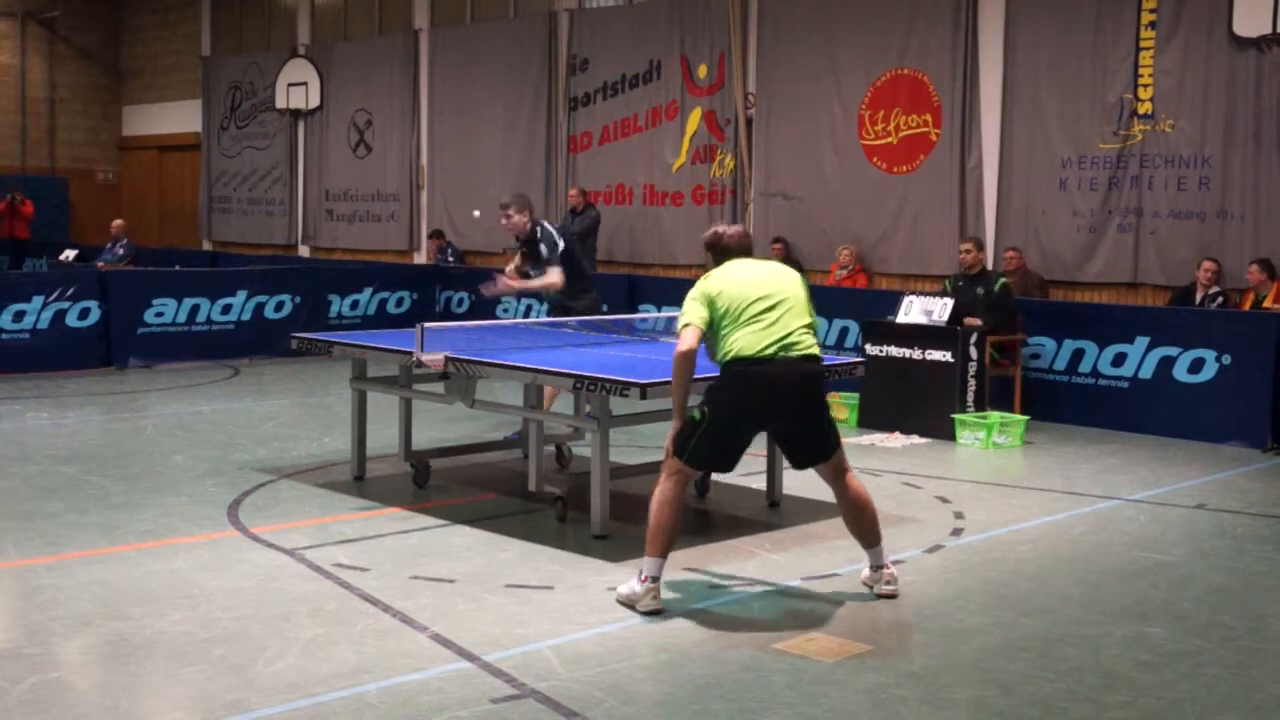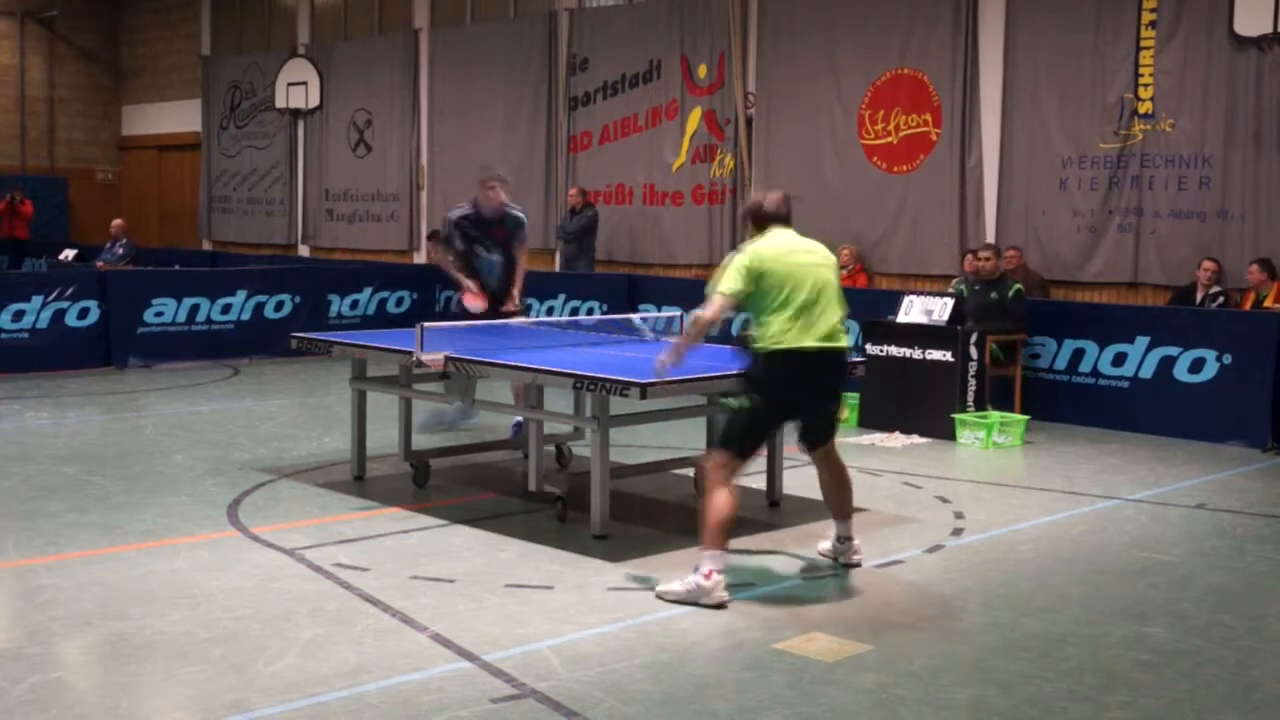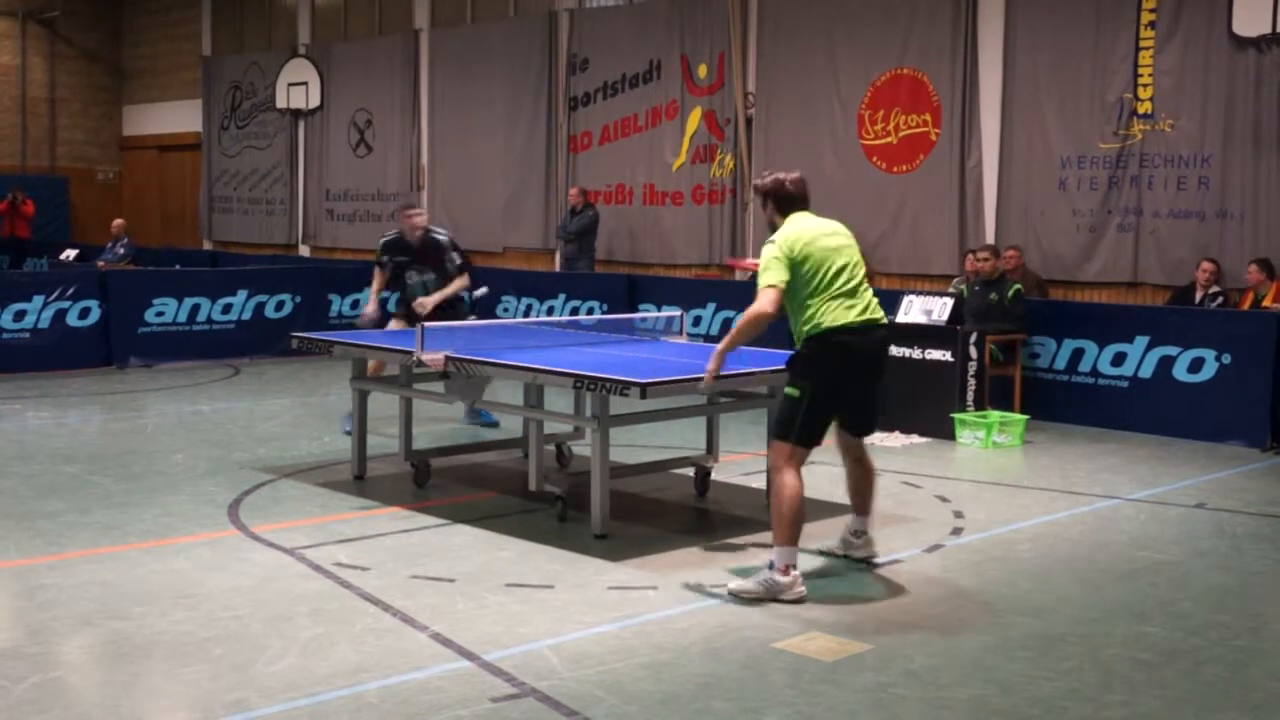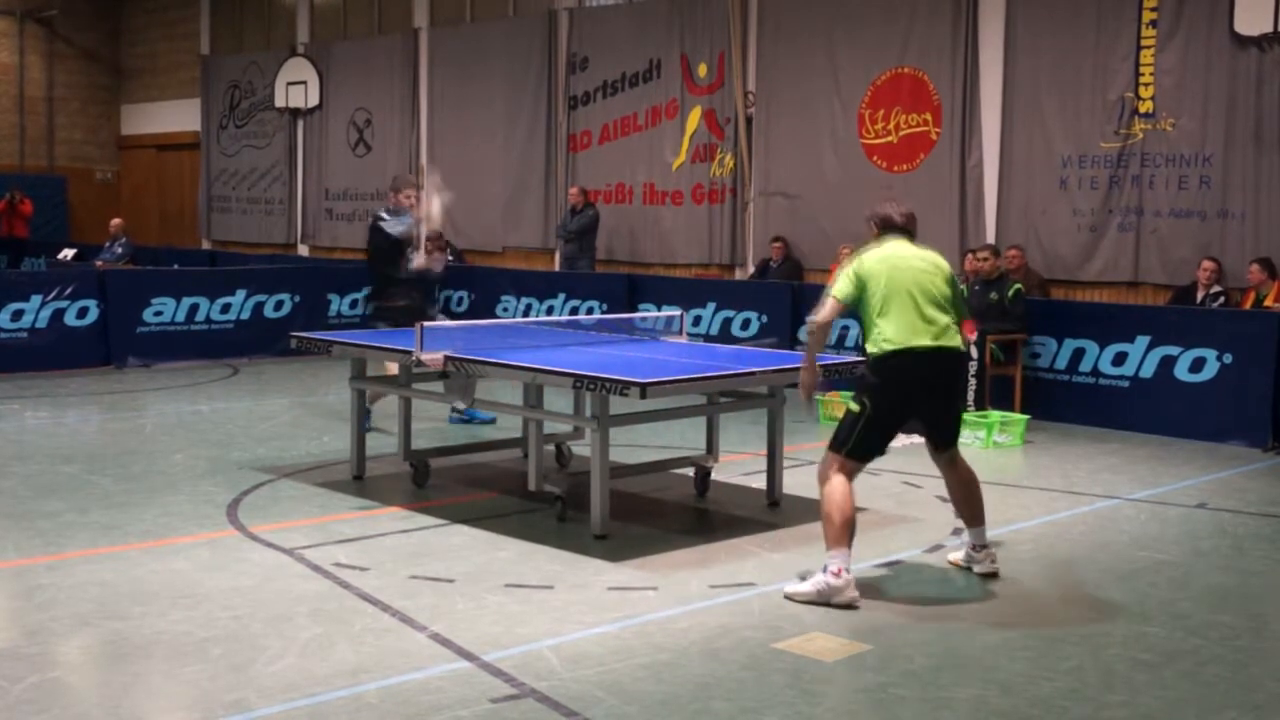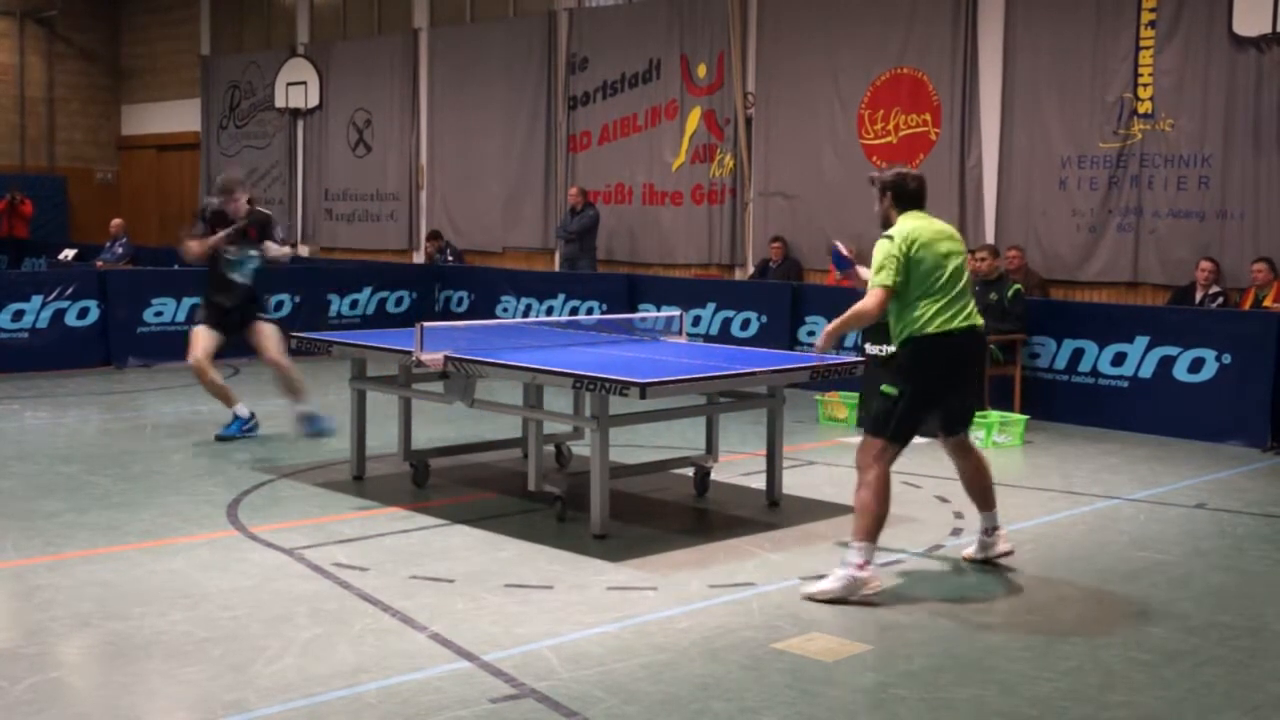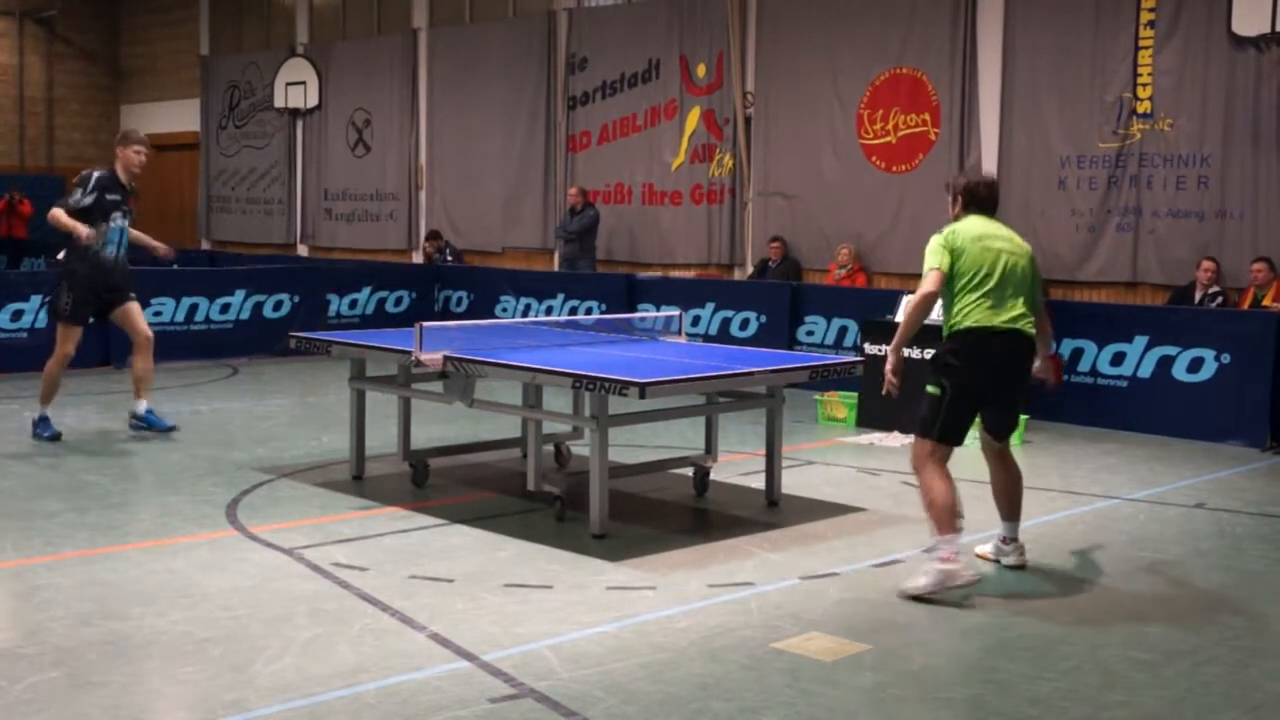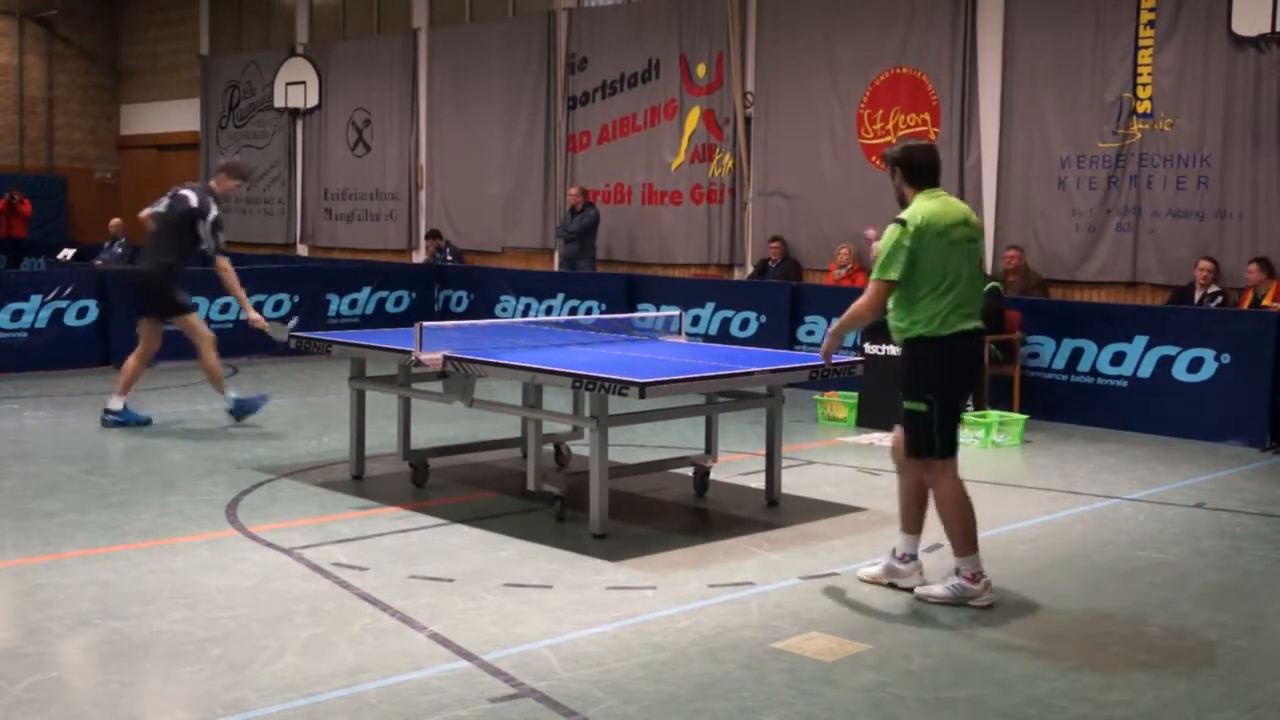
dt=0.7s
person 1, frame 1
left shoulder: (707, 285)
right shoulder: (787, 274)
left elbow: (686, 349)
left wrist: (679, 416)
left hip: (745, 380)
right hip: (801, 377)
left knee: (675, 473)
right knee: (838, 472)
left ankle: (647, 584)
right ankle: (881, 570)
person 1, frame 2
left shoulder: (751, 254)
right shoulder: (823, 253)
left elbow: (713, 314)
left wrist: (674, 351)
left hip: (781, 365)
right hip: (831, 363)
left knee: (720, 467)
right knee: (824, 452)
left ankle: (709, 576)
right ankle: (845, 543)
person 1, frame 3
left shoulder: (781, 243)
right shoulder: (839, 229)
left elbow: (765, 309)
left wrist: (723, 350)
left hip: (829, 348)
right hip: (871, 339)
left knee: (783, 458)
right knee: (851, 443)
left ankle: (784, 573)
right ankle: (859, 537)
person 1, frame 4
left shoulder: (863, 263)
right shoulder: (940, 263)
left elbow: (823, 319)
right elbow: (959, 321)
left wrist: (809, 366)
left hip: (895, 367)
right hip: (948, 363)
left knee: (835, 469)
right knee: (948, 455)
left ankle: (837, 575)
right ankle: (980, 550)
person 1, frame 5
left shoulder: (895, 237)
right shoulder: (948, 232)
left elbow: (874, 305)
left wrist: (831, 330)
left hip: (928, 350)
right hip: (969, 345)
left knee: (873, 456)
right knee: (959, 443)
left ankle: (859, 568)
right ankle: (992, 536)
person 1, frame 6
left shoulder: (949, 236)
right shoulder: (1020, 245)
left elbow: (929, 291)
right elbow: (1040, 316)
left wrist: (895, 350)
right wrist: (1044, 357)
left hip: (969, 347)
right hip: (1017, 348)
left knee: (928, 455)
right knee: (996, 446)
left ankle: (948, 560)
right ankle: (1009, 543)
person 1, frame 7
left shoulder: (906, 224)
right shoulder: (965, 216)
left elbow: (871, 305)
left wrist: (834, 333)
left hip: (931, 350)
right hip: (966, 344)
left knee: (936, 466)
right knee: (907, 449)
left ankle: (972, 578)
right ankle: (905, 560)
person 2, frame 1
left shoulder: (545, 237)
right shoulder: (525, 236)
left elbow: (556, 281)
right elbow: (523, 256)
left wrist: (515, 286)
right wrist: (512, 268)
left hip: (579, 305)
right hip: (562, 306)
person 2, frame 2
left shoulder: (515, 218)
right shoulder: (459, 218)
right elbow: (443, 254)
left wrist: (515, 291)
right wrist: (462, 280)
left hip: (505, 297)
right hip: (474, 296)
left ankle: (521, 416)
right ankle: (465, 403)
person 2, frame 3
left shoulder: (441, 240)
right shoulder: (388, 244)
left elbow: (464, 278)
right elbow: (382, 271)
left wrist: (435, 298)
right wrist: (372, 301)
left hip: (445, 307)
right hip: (410, 306)
left ankle: (473, 407)
person 2, frame 4
left shoulder: (403, 231)
right shoulder: (382, 222)
right elbow: (415, 224)
left wrist: (429, 261)
left hip: (414, 308)
right hip: (389, 312)
right knee: (395, 376)
left ankle: (461, 408)
right ankle: (365, 408)
person 2, frame 5
left shoulder: (264, 218)
right shoulder: (211, 212)
left elbow: (284, 250)
right elbow: (190, 254)
left wrist: (279, 251)
right wrist: (219, 238)
left hip: (250, 302)
right hip: (217, 302)
left knee: (276, 360)
right knee: (196, 362)
left ankle: (305, 411)
right ankle: (243, 416)
person 2, frame 6
left shoulder: (129, 191)
right shoulder: (95, 179)
right elbow: (56, 213)
left wrist: (152, 244)
right wrist: (78, 227)
left hip: (114, 280)
right hip: (80, 278)
left knee: (144, 337)
right knee: (65, 352)
left ankle: (140, 412)
right ankle: (42, 417)
person 2, frame 7
left shoulder: (182, 192)
right shoulder: (210, 210)
left elbow: (146, 216)
right elbow: (222, 265)
right wrist: (247, 309)
left hip: (143, 274)
right hip: (159, 278)
left knee: (149, 347)
right knee: (205, 340)
left ankle: (114, 408)
right ankle: (232, 402)
